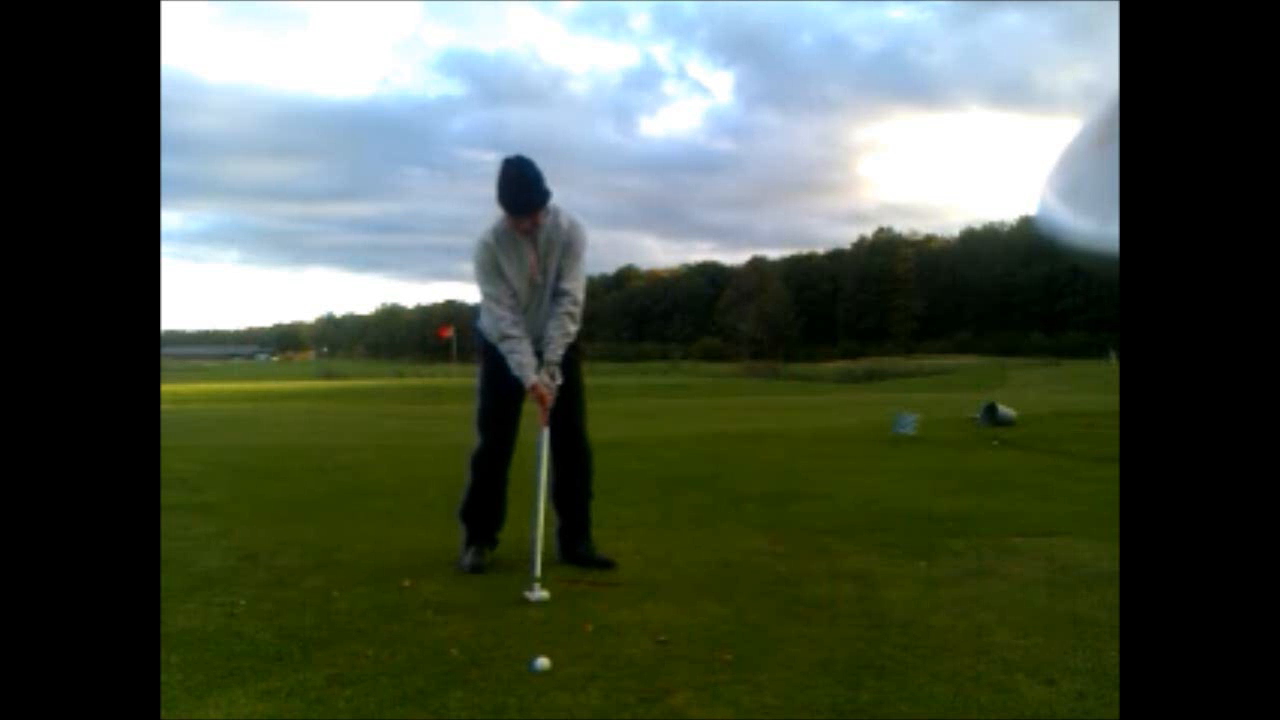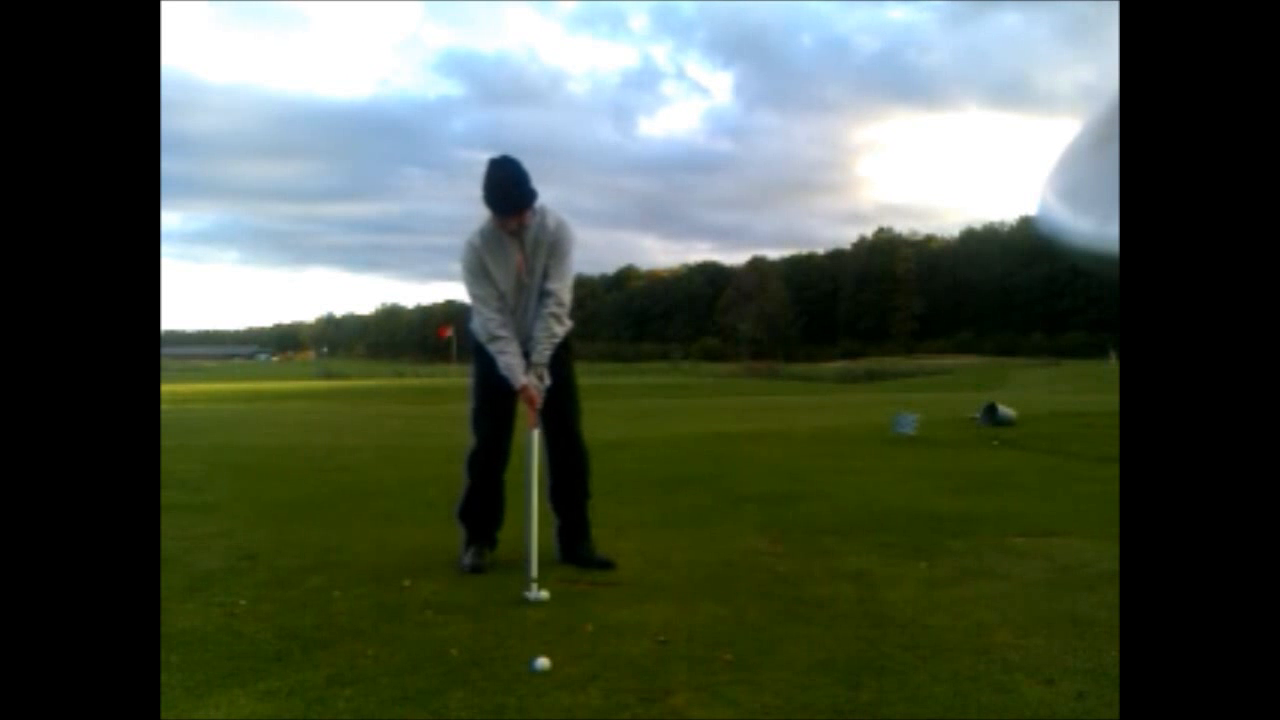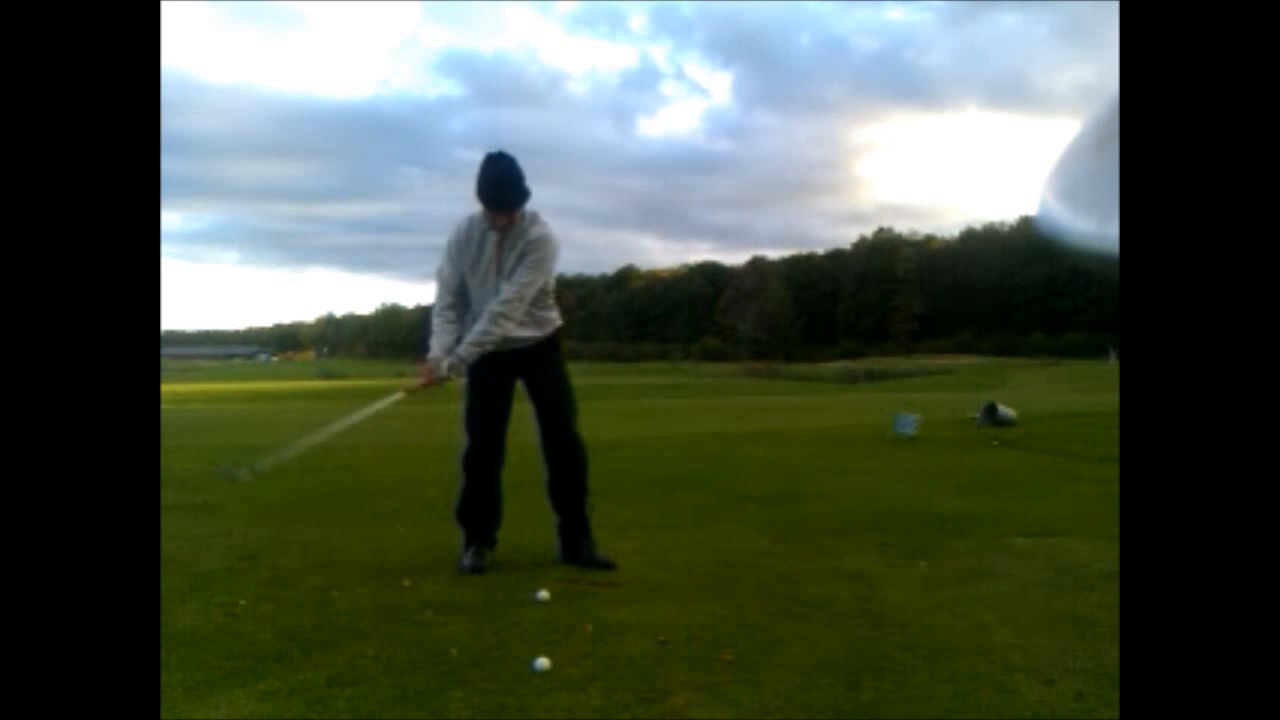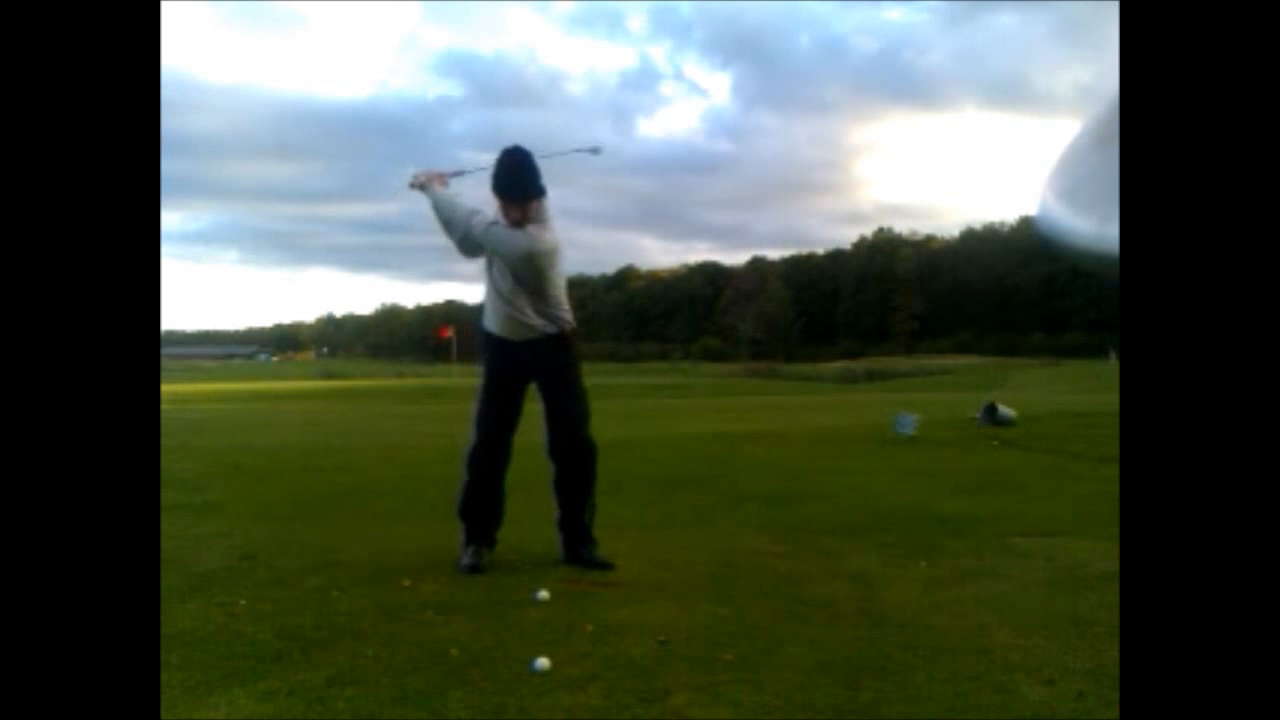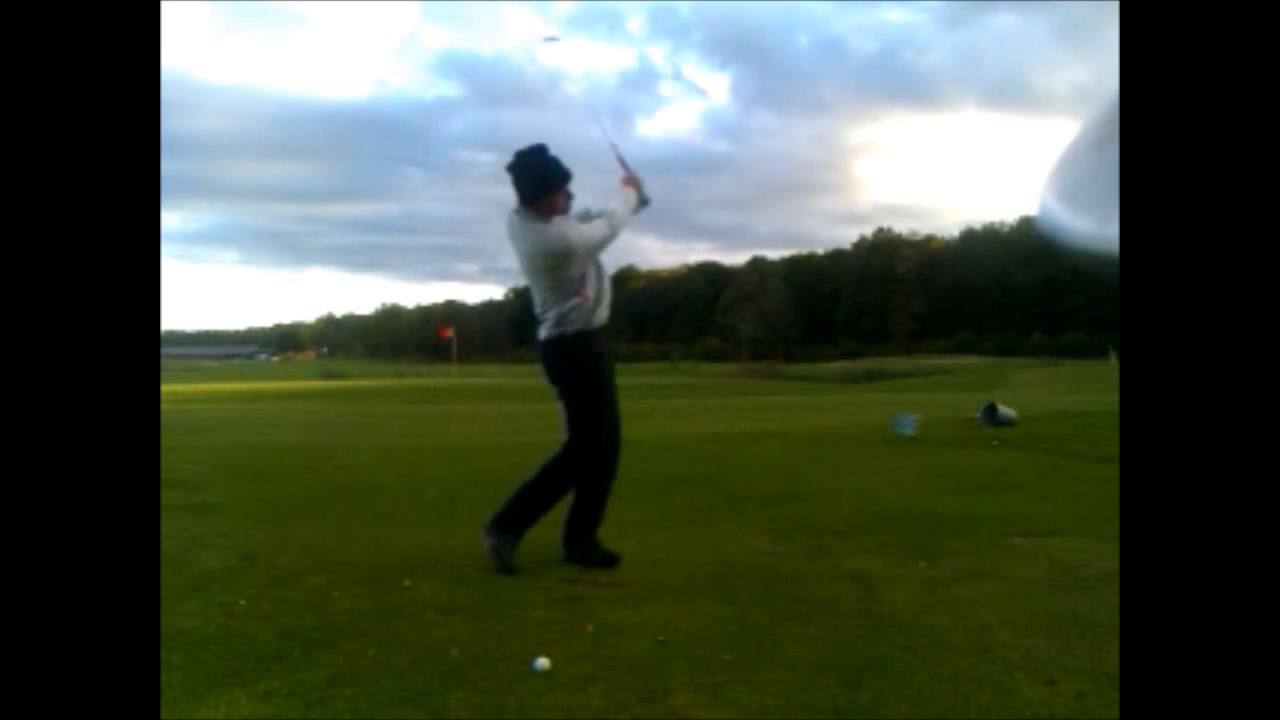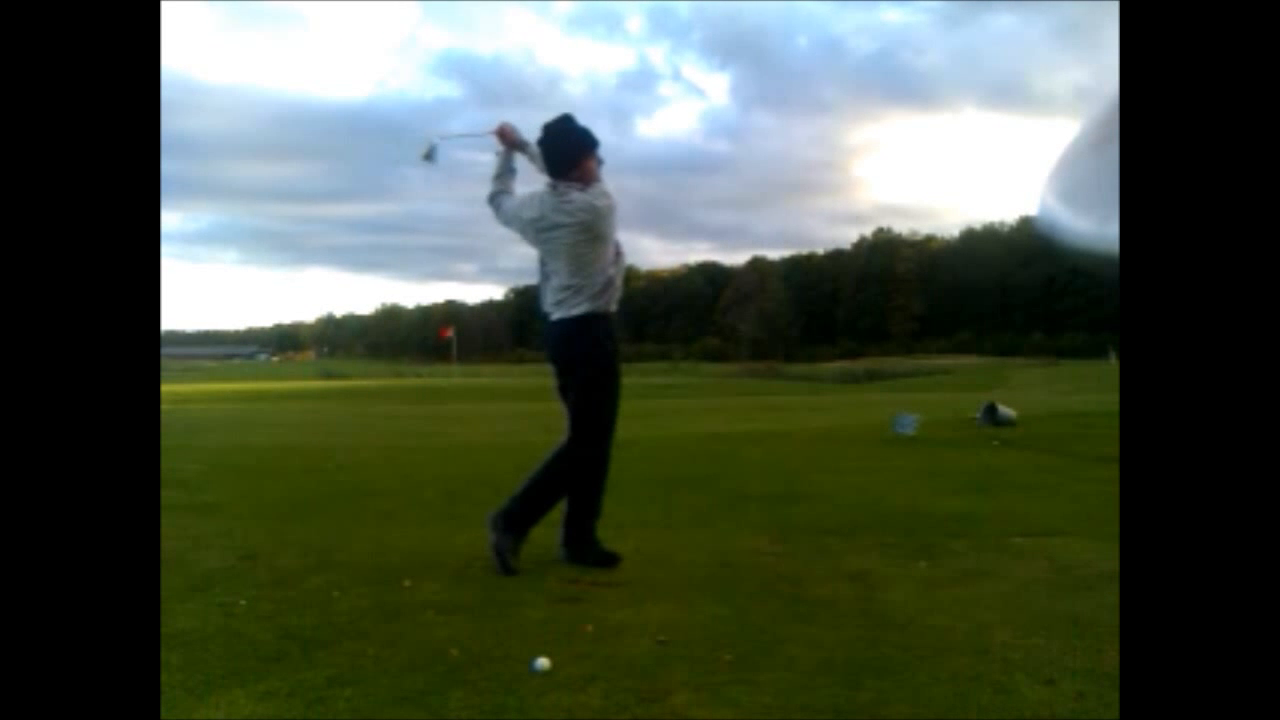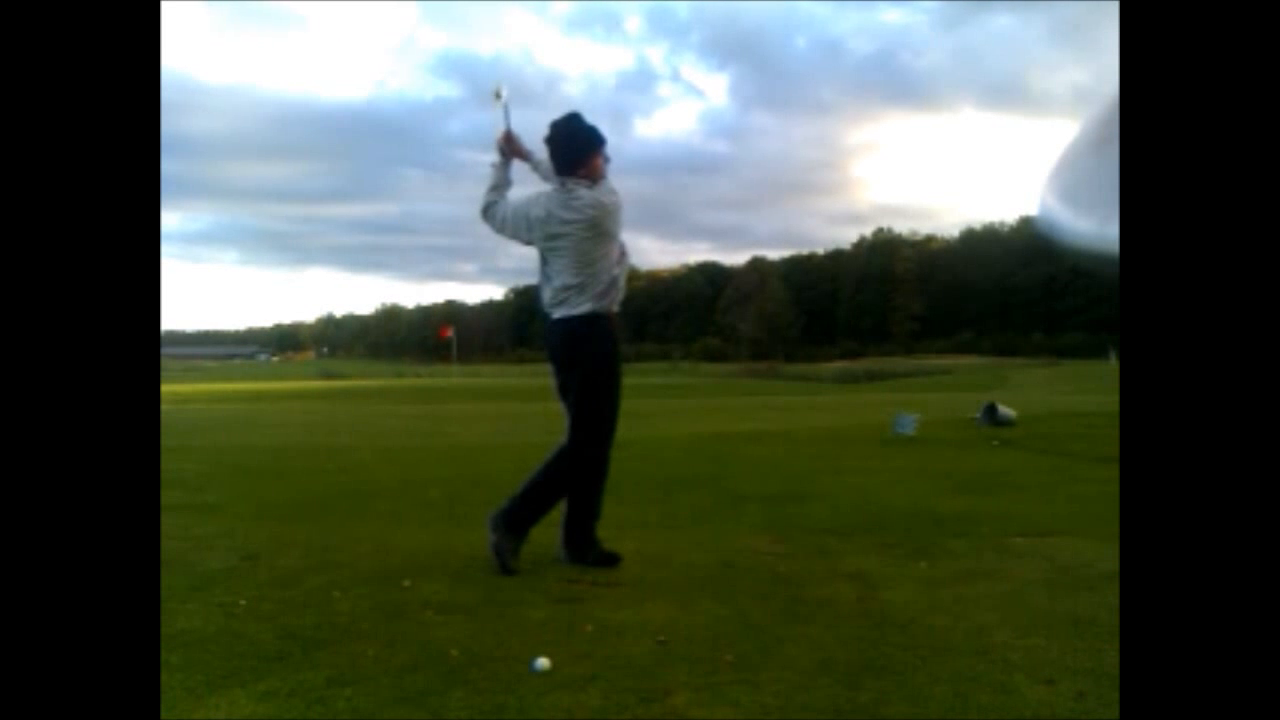
dt=0.4s
person 1, frame 1
left shoulder: (570, 231)
right shoulder: (489, 246)
left elbow: (569, 301)
right elbow: (504, 318)
left wrist: (551, 367)
right wrist: (530, 377)
left hip: (559, 345)
right hip: (503, 348)
left knee: (572, 443)
right knee: (494, 443)
left ankle: (575, 538)
right ankle: (479, 538)
person 1, frame 2
left shoulder: (557, 230)
right shoulder: (476, 247)
left elbow: (555, 302)
right elbow: (492, 321)
left wrist: (538, 368)
right wrist: (518, 378)
left hip: (550, 346)
right hip: (494, 350)
left knee: (568, 443)
right knee: (489, 445)
left ankle: (575, 539)
right ankle: (478, 538)
person 1, frame 3
left shoulder: (540, 240)
right shoulder: (463, 234)
left elbow: (505, 308)
right elbow: (448, 300)
left wrist: (455, 361)
right wrist: (438, 353)
left hip: (538, 343)
right hip: (477, 349)
left knee: (564, 441)
right knee: (482, 445)
left ankle: (576, 538)
right ankle: (478, 538)
person 1, frame 4
left shoulder: (534, 243)
right shoulder: (504, 219)
left elbow: (470, 225)
right elbow: (470, 241)
left wrist: (434, 188)
right wrist: (439, 193)
left hip: (551, 345)
right hip: (503, 344)
left knee: (574, 442)
right knee: (489, 444)
left ankle: (577, 539)
right ankle: (478, 537)
person 1, frame 5
left shoulder: (523, 219)
right shoulder: (547, 238)
left elbow: (588, 224)
right elbow: (604, 230)
left wrist: (624, 200)
right wrist: (628, 198)
left hip: (589, 339)
right hip: (569, 347)
left knee: (601, 442)
right knee: (589, 445)
left ankle: (581, 537)
right ankle: (507, 525)
person 1, frame 6
left shoulder: (531, 208)
right shoulder: (597, 205)
left elbow: (498, 199)
right elbow: (585, 182)
left wrist: (507, 151)
right wrist: (523, 144)
left hip: (562, 329)
right hip: (590, 331)
left knee: (592, 439)
right knee: (587, 440)
left ankle: (580, 538)
right ankle: (512, 519)
person 1, frame 7
left shoulder: (537, 209)
right shoulder: (605, 203)
left elbow: (491, 211)
left wrist: (505, 160)
right wrist: (527, 155)
left hip: (562, 329)
right hip: (592, 331)
left knee: (590, 437)
right knee: (587, 440)
left ankle: (579, 538)
right ankle: (512, 520)
